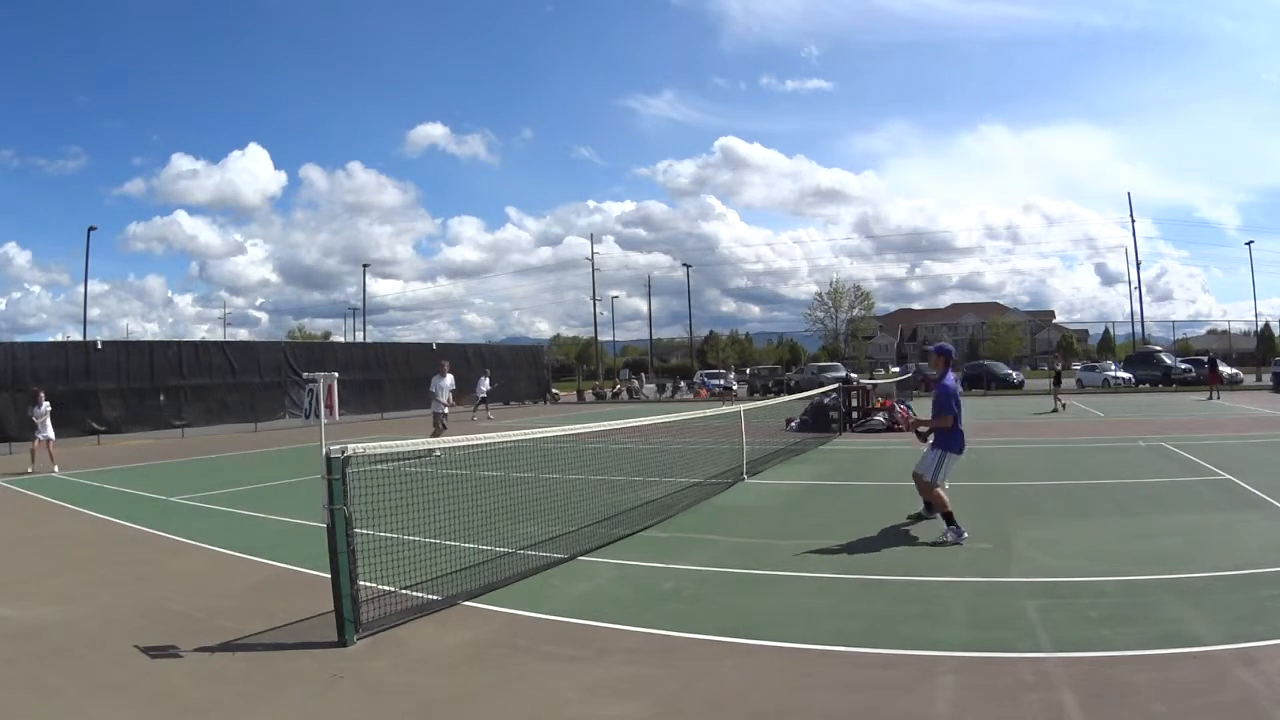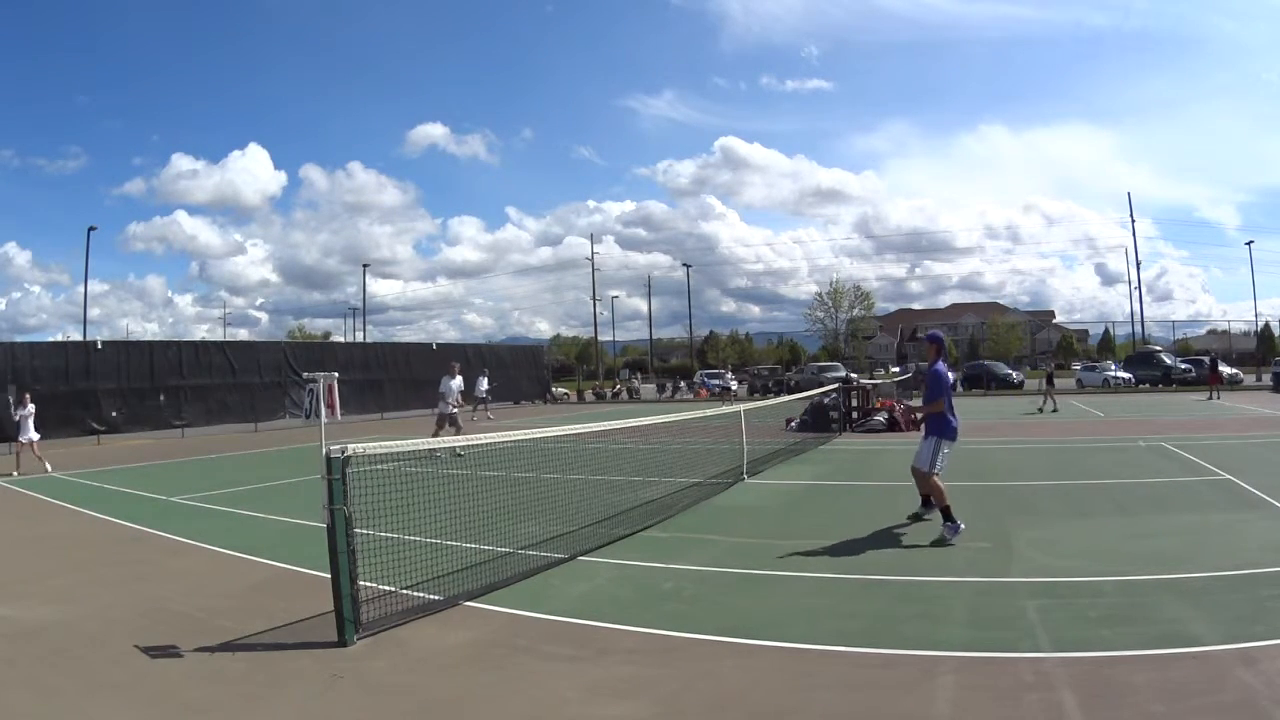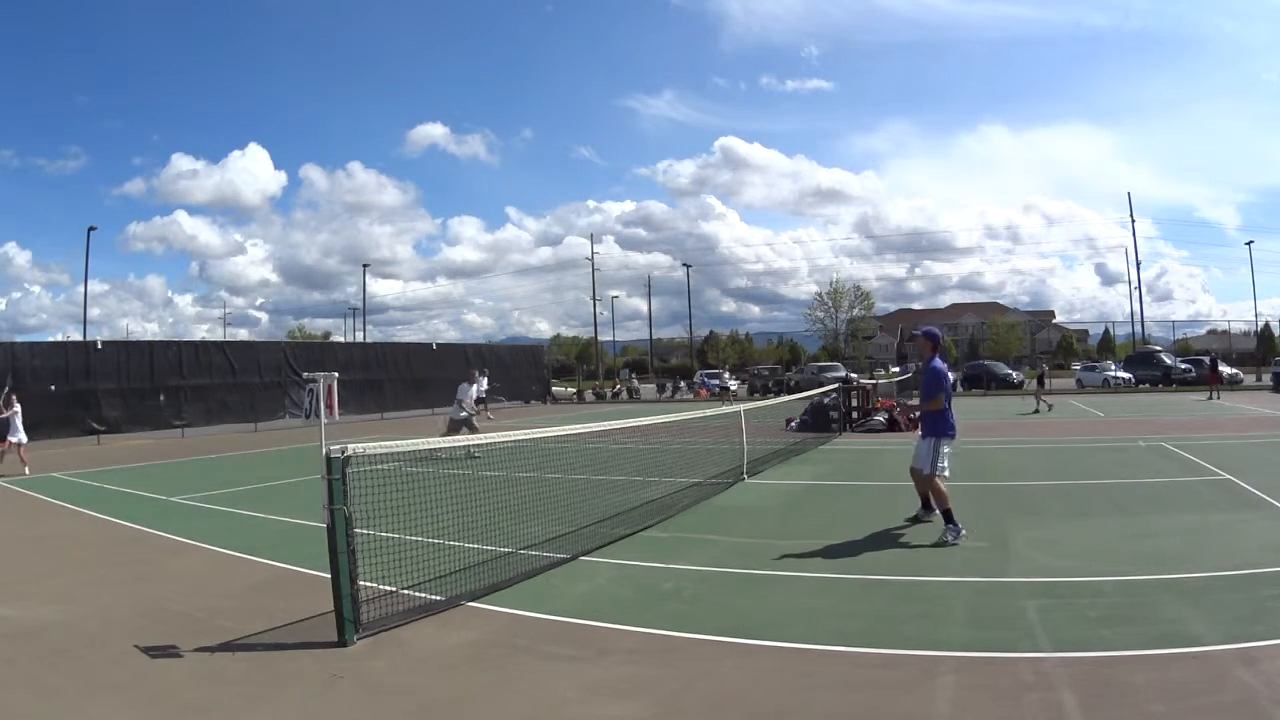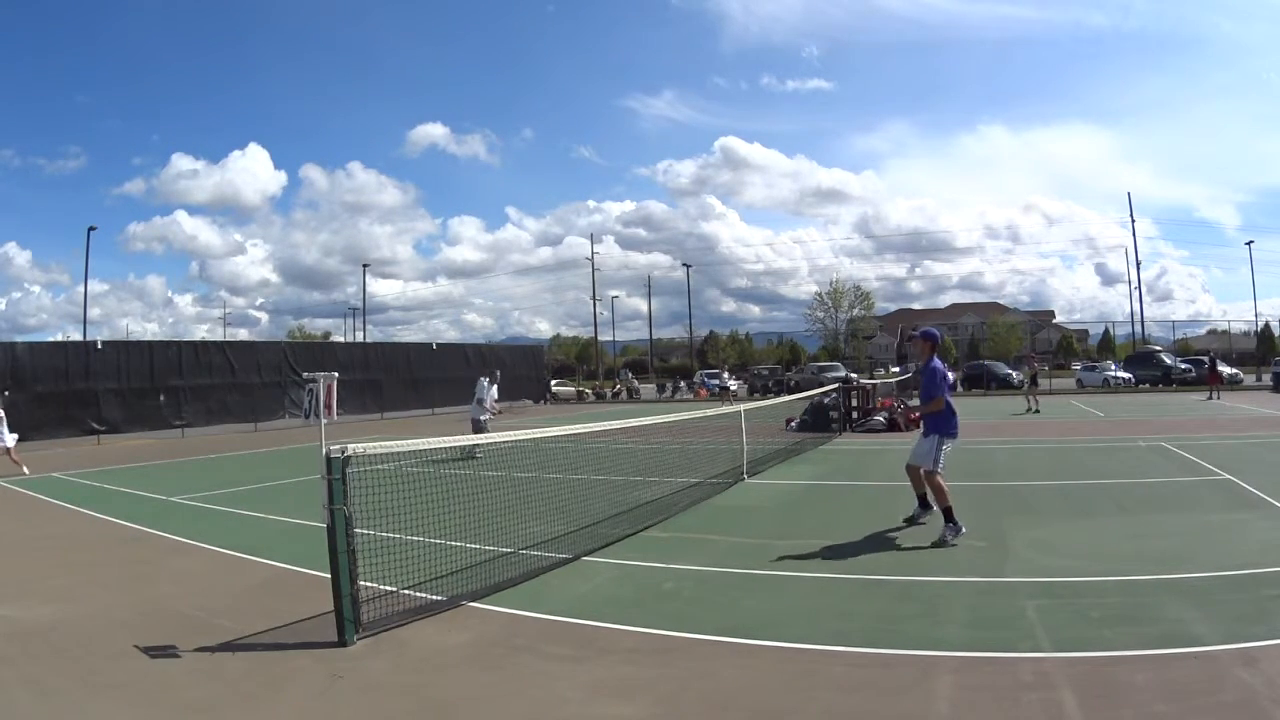
dt=0.2s
person 1, frame 1
left shoulder: (946, 386)
right shoulder: (943, 382)
left elbow: (947, 421)
left wrist: (922, 423)
right wrist: (927, 430)
left hip: (948, 444)
right hip: (940, 441)
left knee: (930, 485)
right knee: (919, 475)
left ankle: (955, 529)
right ankle: (929, 509)
person 1, frame 2
left shoulder: (937, 372)
right shoulder: (933, 370)
left elbow: (940, 405)
left wrist: (914, 410)
right wrist: (920, 419)
left hip: (941, 432)
right hip: (933, 431)
left knee: (929, 475)
right knee: (917, 469)
left ankle: (951, 524)
right ankle: (927, 505)
person 1, frame 3
left shoulder: (936, 368)
right shoulder: (929, 367)
left elbow: (939, 402)
left wrist: (913, 408)
right wrist: (917, 417)
left hip: (939, 432)
right hip: (929, 430)
left knee: (932, 477)
right knee: (916, 470)
left ankle: (953, 527)
right ankle: (927, 508)
person 1, frame 4
left shoulder: (934, 368)
right shoulder: (927, 368)
left elbow: (939, 403)
left wrist: (913, 410)
right wrist: (916, 417)
left hip: (941, 431)
right hip: (931, 429)
left knee: (932, 474)
right knee: (912, 467)
left ankle: (953, 526)
right ankle: (924, 506)
